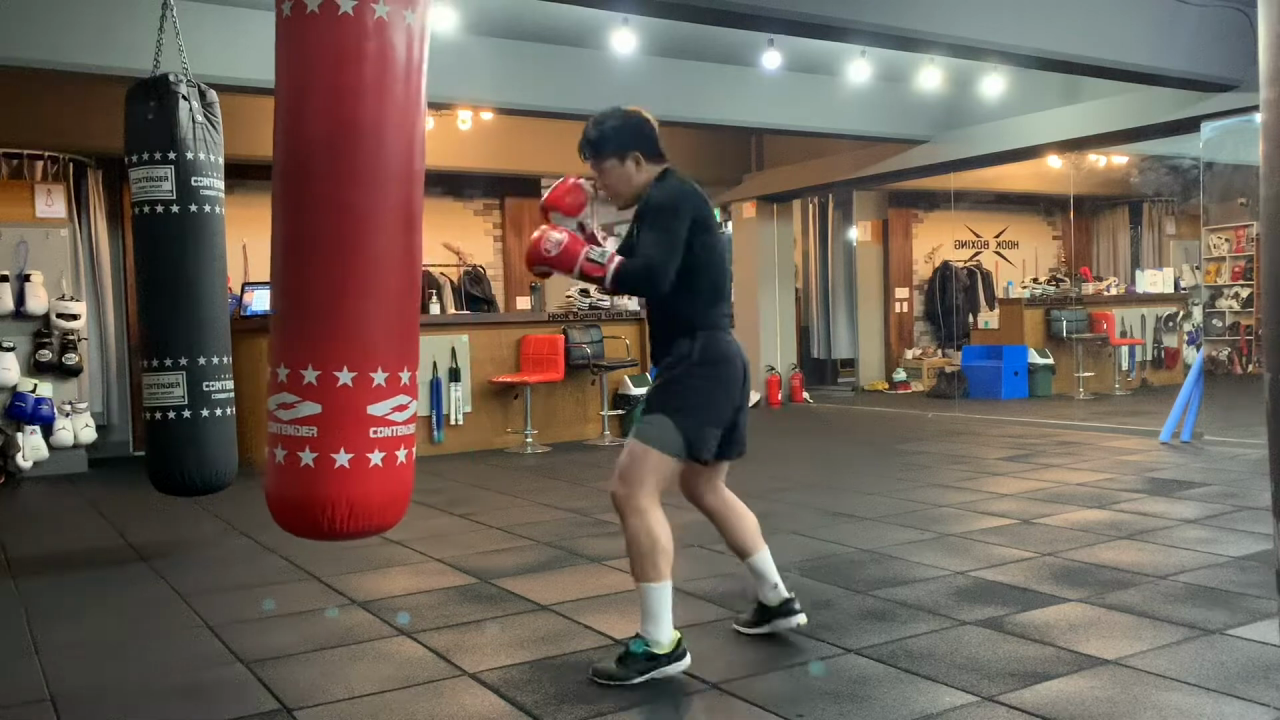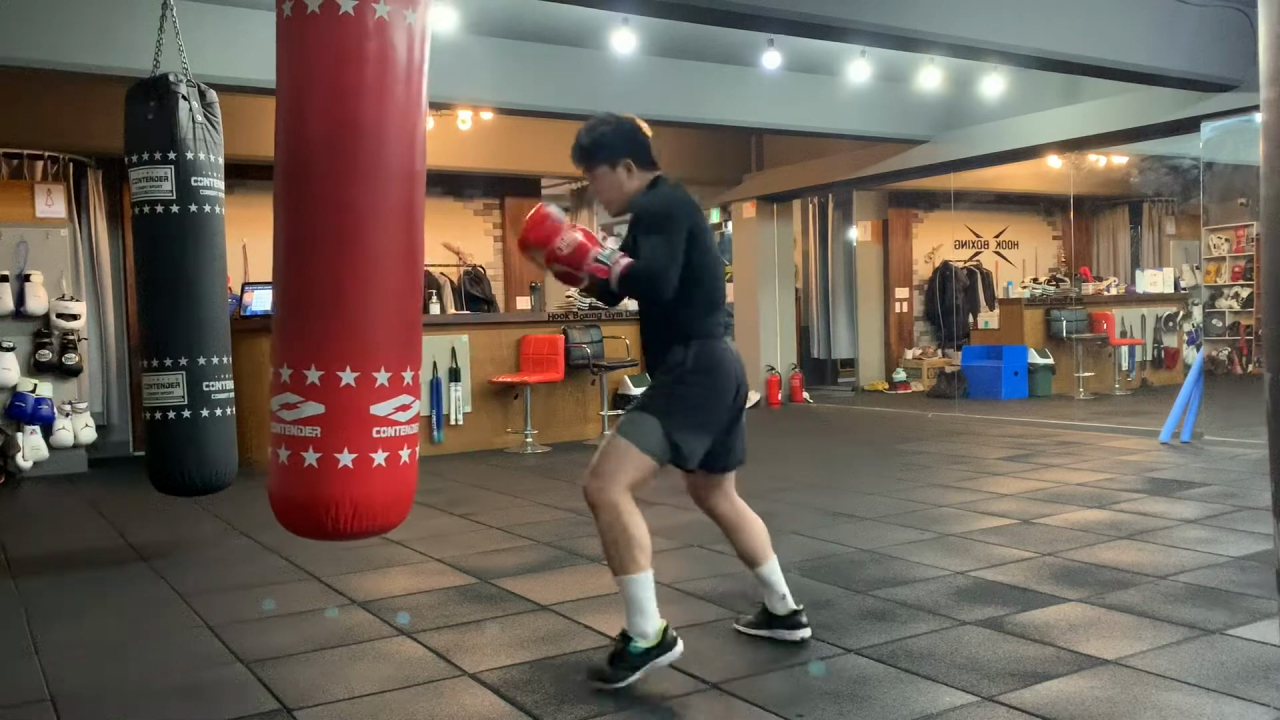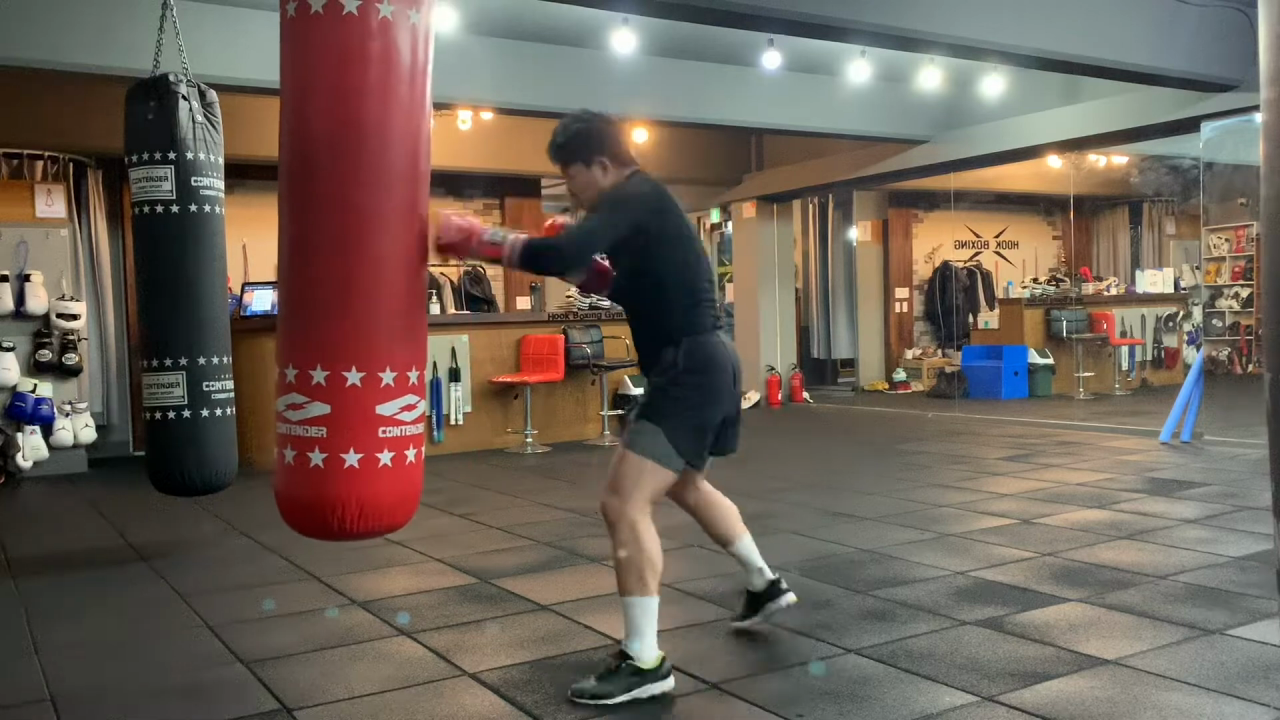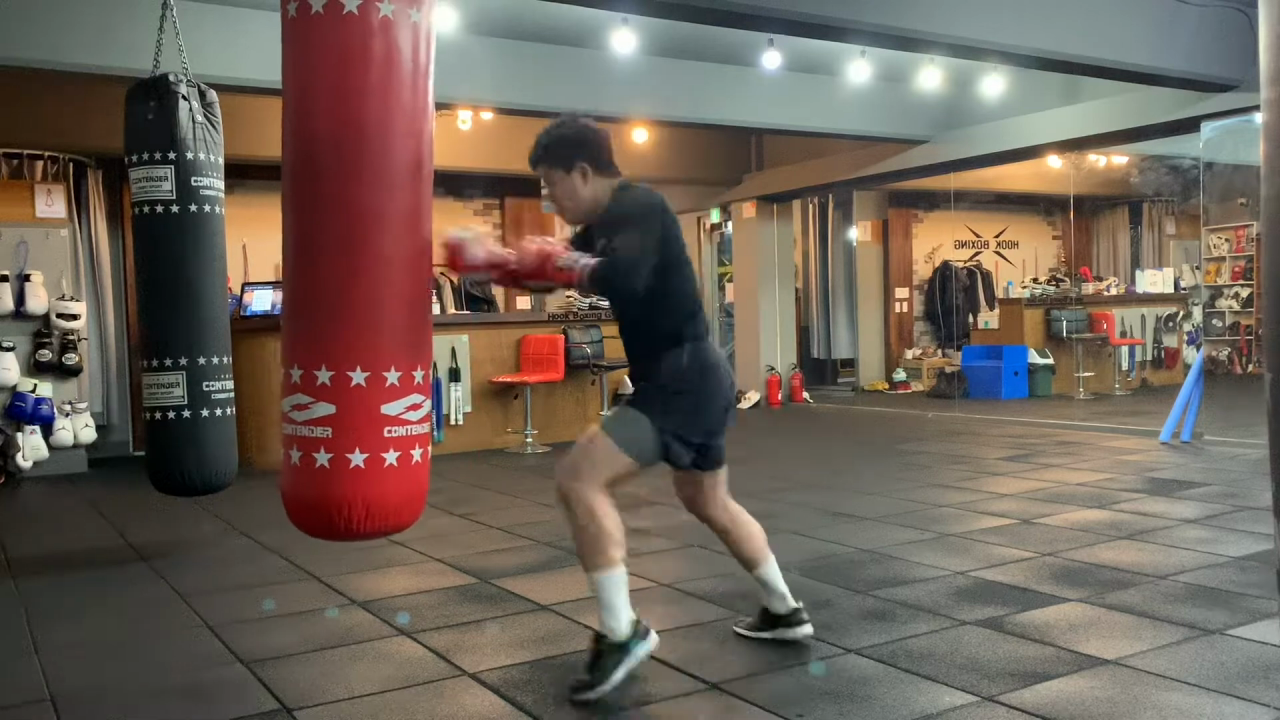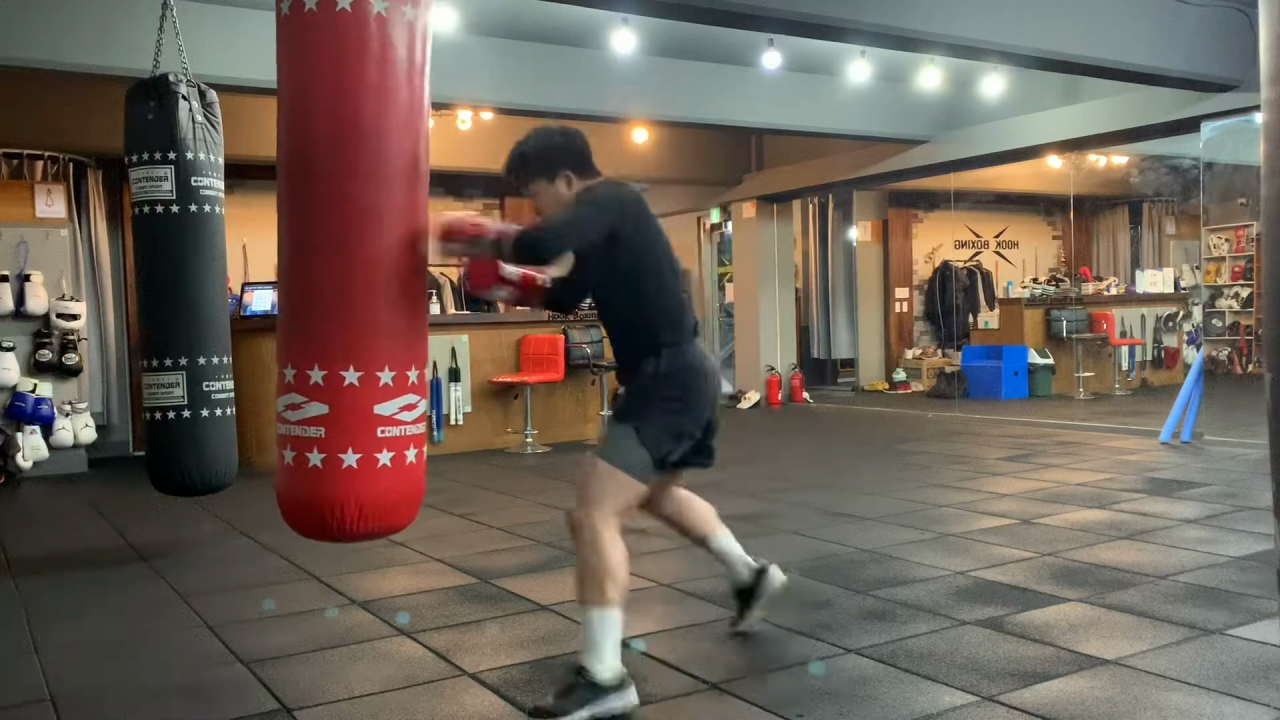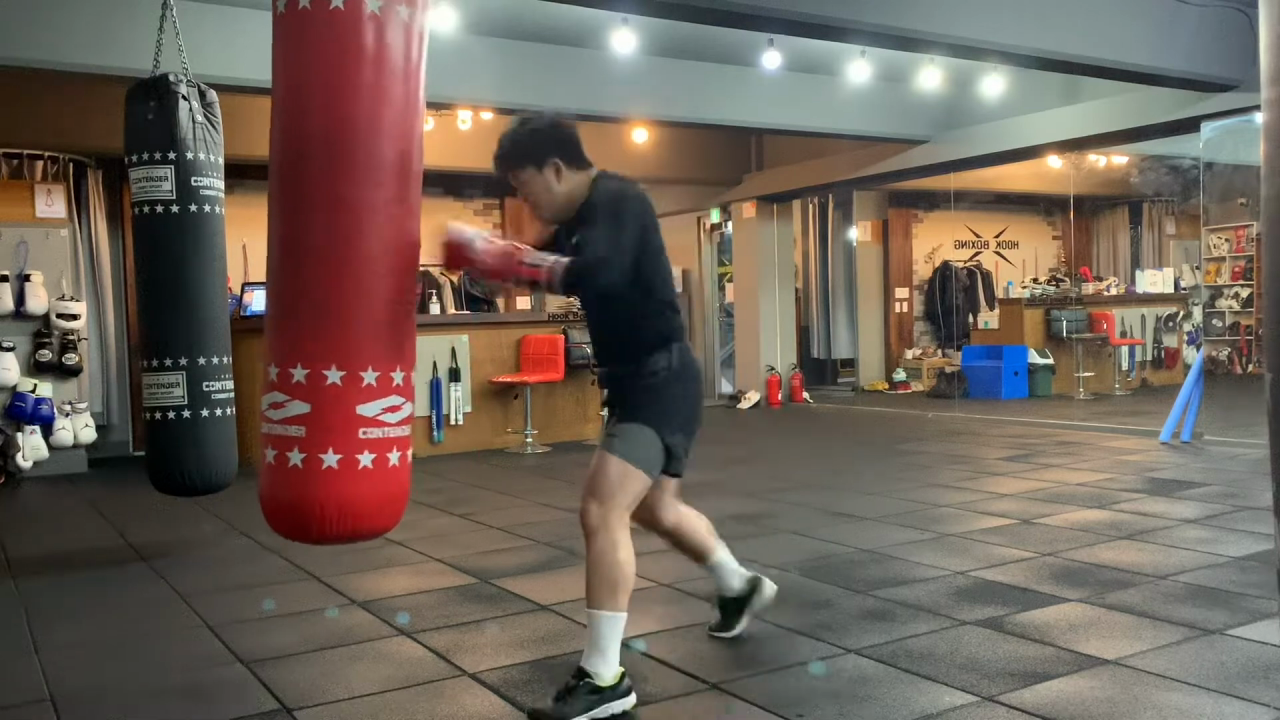
dt=0.1s
person 1, frame 1
left shoulder: (671, 196)
right shoulder: (662, 204)
left elbow: (650, 278)
right elbow: (619, 273)
left wrist: (573, 253)
right wrist: (573, 239)
left hip: (700, 363)
right hip: (714, 361)
left knee: (634, 492)
right knee: (705, 489)
left ankle: (660, 643)
right ankle: (777, 600)
person 1, frame 2
left shoulder: (663, 204)
right shoulder: (655, 210)
left elbow: (654, 284)
right elbow: (613, 288)
left wrist: (583, 252)
right wrist: (567, 252)
left hip: (692, 371)
right hip: (711, 370)
left knee: (605, 486)
right knee: (717, 497)
left ankle: (647, 634)
right ankle: (783, 609)
person 1, frame 3
left shoulder: (638, 196)
right shoulder: (636, 203)
left elbow: (568, 247)
right elbow: (625, 284)
left wrist: (483, 239)
right wrist: (588, 272)
left hip: (692, 369)
right hip: (700, 366)
left knee: (625, 506)
right knee: (687, 486)
left ankle: (643, 663)
right ankle: (765, 586)
person 1, frame 4
left shoulder: (635, 206)
right shoulder: (607, 223)
left elbow: (625, 281)
right elbow: (551, 271)
left wrist: (557, 264)
right wrist: (497, 262)
left hip: (679, 378)
right hip: (694, 376)
left knee: (577, 481)
right knee: (709, 502)
left ankle: (620, 633)
right ankle: (783, 611)
person 1, frame 5
left shoulder: (608, 202)
right shoulder: (598, 217)
left elbow: (534, 242)
right elbow: (562, 294)
left wrist: (479, 238)
right wrist: (503, 281)
left hip: (668, 381)
right hip: (675, 378)
left knee: (592, 514)
right knee: (663, 495)
right ankle: (749, 575)
person 1, frame 6
left shoulder: (617, 200)
right shoulder: (580, 218)
left elbow: (600, 277)
left wrist: (510, 260)
right wrist: (485, 253)
left hip: (661, 380)
right hip: (634, 377)
left knee: (602, 512)
right knee: (653, 508)
right ankle: (740, 587)
